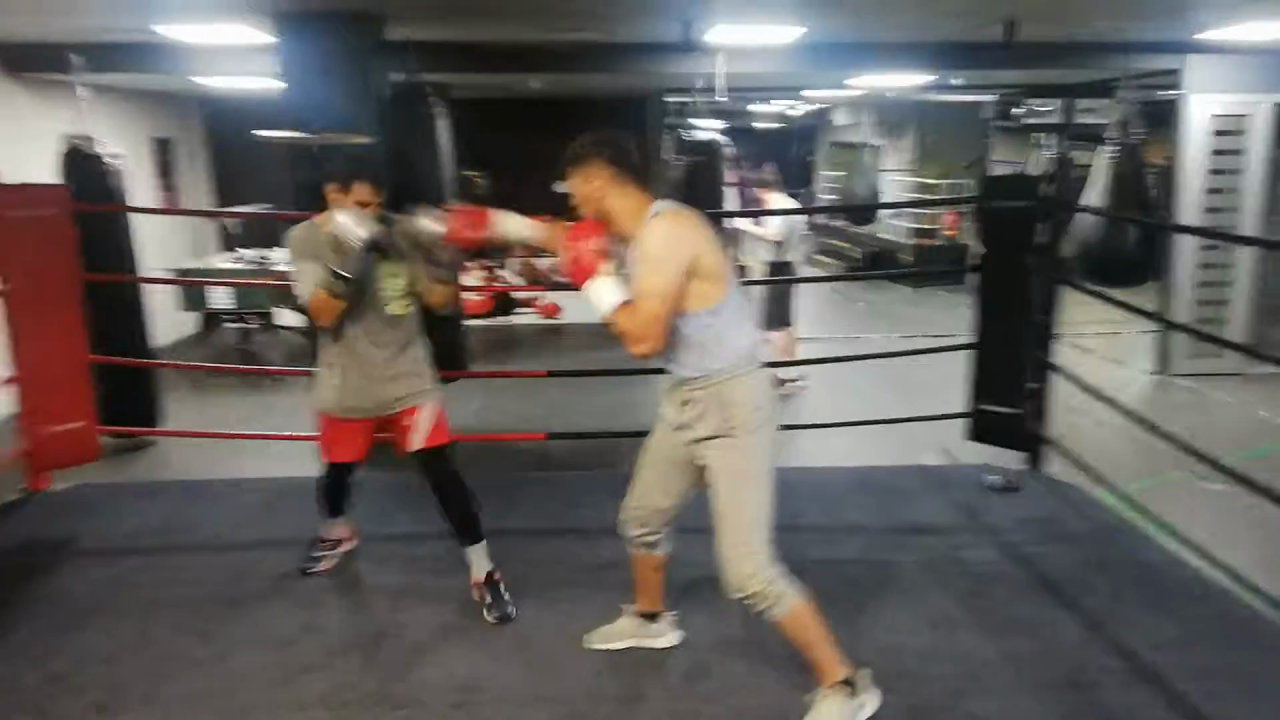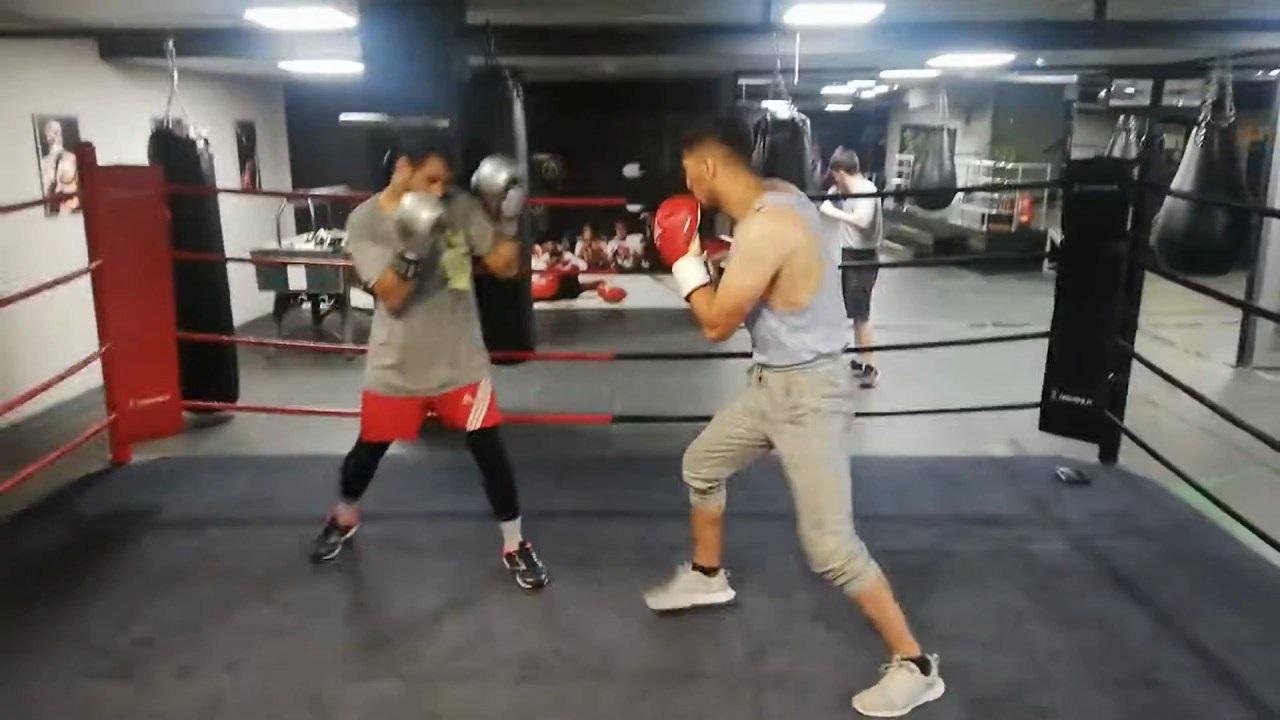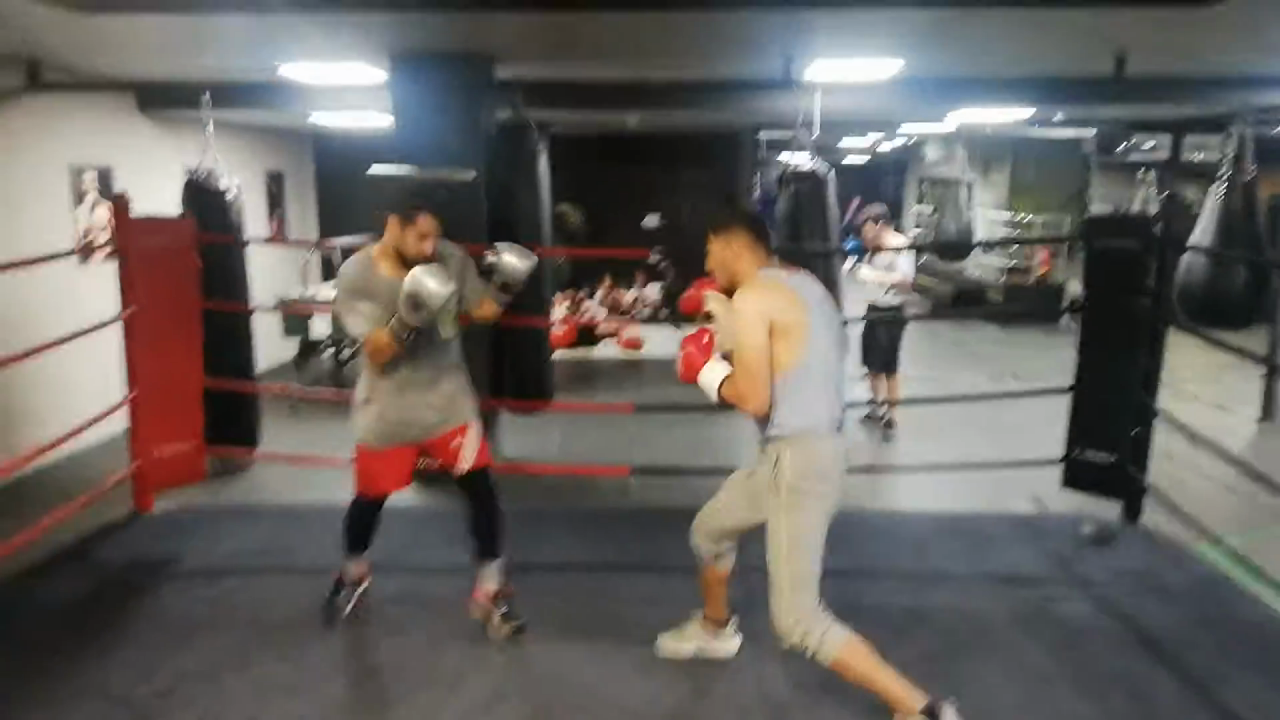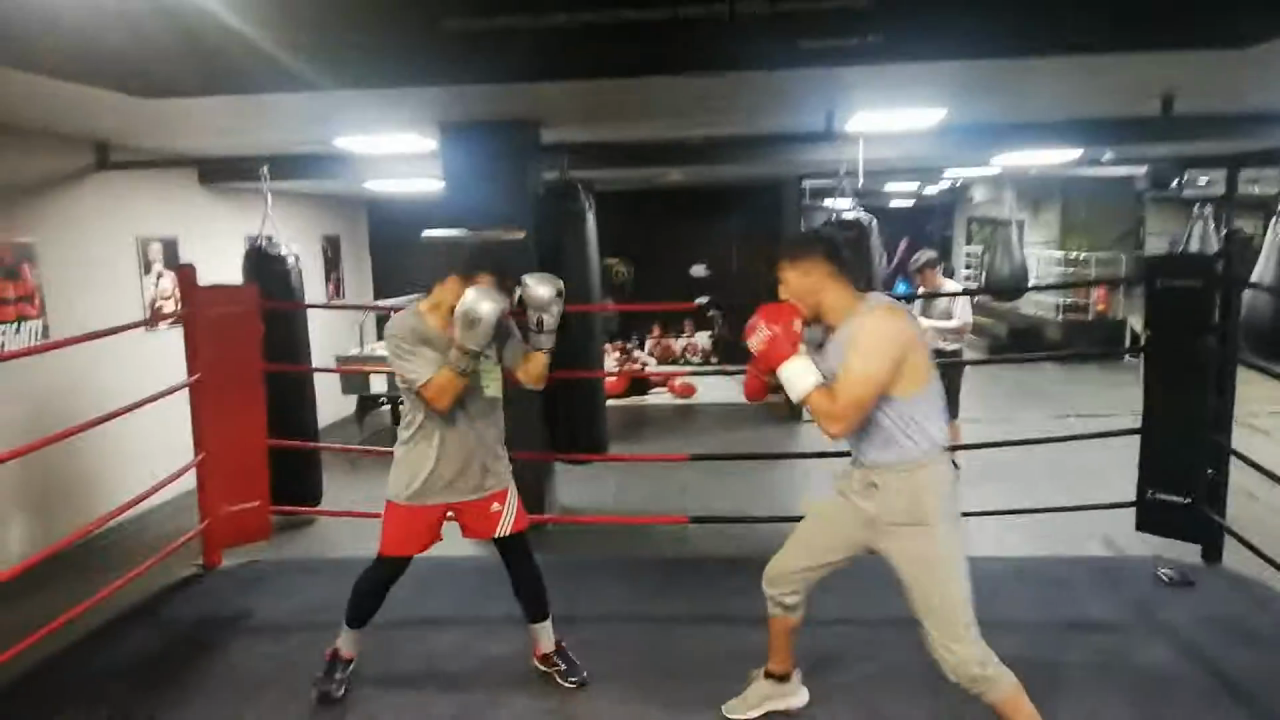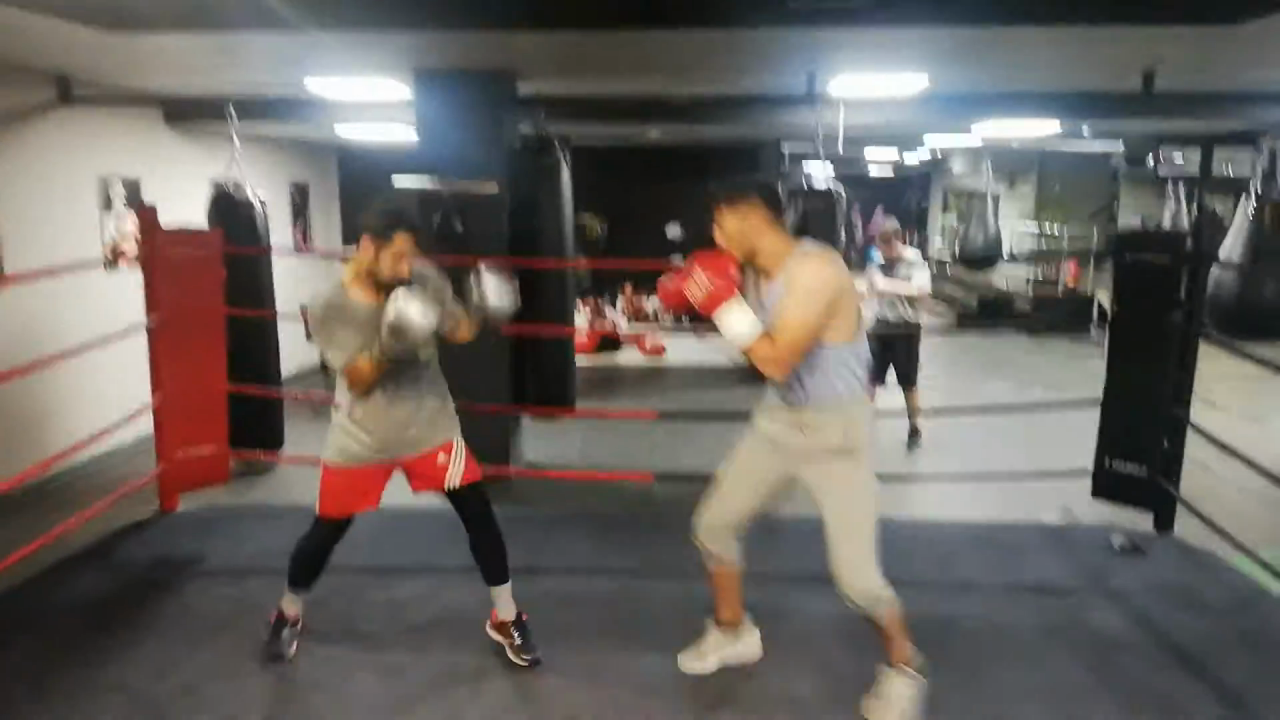
dt=0.3s
person 1, frame 1
left shoulder: (667, 231)
right shoulder: (640, 221)
left elbow: (645, 339)
right elbow: (571, 236)
left wrist: (594, 277)
right wrist: (501, 225)
left hip: (732, 402)
right hip: (689, 402)
left knee: (749, 572)
right knee: (641, 516)
right ankle: (651, 618)
person 1, frame 2
left shoulder: (765, 230)
right shoulder: (778, 199)
left elbow: (717, 325)
left wrist: (684, 257)
right wrist: (712, 247)
left hip: (808, 393)
right hip: (774, 381)
left knee: (830, 544)
right knee: (702, 462)
left ankle: (915, 665)
right ankle: (706, 575)
person 1, frame 3
left shoulder: (751, 299)
right shoulder: (798, 284)
left elbow: (753, 401)
left wrist: (704, 367)
left hip: (799, 460)
right hip: (789, 452)
left knee: (798, 622)
right knee: (708, 531)
right ankle: (714, 629)
person 1, frame 4
left shoulder: (880, 324)
right shoulder: (836, 328)
left elbow: (839, 420)
left wrist: (787, 356)
right wrist: (777, 363)
left hip: (915, 495)
right hip: (863, 486)
left knee: (960, 653)
right knee: (782, 576)
right ankle: (779, 679)
person 1, frame 5
left shoulder: (815, 269)
right shoulder: (766, 269)
left elbow: (775, 362)
right elbow: (758, 331)
left wrist: (723, 303)
right wrist: (697, 292)
left hip: (836, 430)
right hip: (780, 421)
left knee: (857, 577)
right knee: (714, 523)
left ankle: (903, 668)
right ankle: (732, 632)
person 2, frame 1
left shoulder: (402, 232)
right shoulder: (304, 240)
left elbow: (441, 302)
right elbow: (324, 316)
left wrist: (438, 258)
right wrist: (346, 265)
left hip: (407, 379)
right hip: (346, 383)
left knee: (441, 471)
right knee: (338, 470)
left ankle: (484, 573)
right ankle: (337, 533)
person 2, frame 2
left shoulder: (461, 208)
right shoulder: (366, 221)
left elbow: (505, 267)
right elbow: (391, 297)
left wrist: (507, 218)
right wrist: (408, 248)
left hip: (461, 360)
right hip: (396, 363)
left knee: (489, 450)
right knee: (369, 449)
left ankle: (515, 545)
right ankle: (343, 519)
person 2, frame 3
left shoulder: (450, 258)
right shoulder: (356, 277)
left elbow: (482, 311)
right elbow: (377, 355)
left wrist: (506, 287)
right wrist: (409, 314)
left hip: (449, 404)
right hip: (385, 412)
left knee: (481, 492)
right knee: (368, 501)
left ankle: (490, 593)
right ankle: (353, 573)
person 2, frame 4
left shoulder: (494, 323)
right shoulder: (405, 329)
left elbow: (534, 378)
right elbow: (441, 398)
left wrist: (543, 324)
right wrist: (466, 347)
left hip: (485, 468)
right hip: (423, 473)
left knee: (520, 555)
right knee: (388, 566)
left ankle: (547, 649)
right ankle: (343, 652)
person 2, frame 5
left shoulder: (426, 279)
right shoulder: (328, 305)
left elbow: (460, 332)
right elbow: (357, 380)
left wrist: (484, 311)
right wrist: (390, 344)
left hip: (430, 425)
right hip: (361, 437)
left knee: (477, 511)
right knee: (327, 528)
left ankle: (505, 618)
right ankle: (288, 612)
person 3, frame 1
left shoulder: (777, 207)
right shoulder: (790, 204)
left elbow: (773, 235)
left wrist: (746, 226)
left hip: (778, 269)
right hip: (788, 267)
left knee: (773, 324)
right knee: (784, 322)
left ankle: (785, 375)
right ankle: (791, 373)
person 3, frame 2
left shoulder: (866, 191)
right shoulder: (854, 191)
left elbow: (861, 222)
left wrist: (833, 212)
right wrist: (834, 201)
left hip: (862, 259)
right hip: (851, 256)
left knee: (860, 314)
right knee: (854, 312)
left ankle: (870, 367)
right ankle: (860, 360)
person 3, frame 3
left shoulder: (901, 246)
right shoulder: (875, 248)
left elbow: (906, 280)
left wrist: (871, 276)
right wrist: (861, 272)
left hip: (891, 313)
right hip: (874, 310)
left knee: (888, 368)
right knee: (872, 364)
left ankle: (890, 417)
right ankle: (878, 409)
person 3, frame 4
left shoulder: (956, 292)
right shoulder: (921, 292)
left elbow: (964, 325)
left wrist: (929, 323)
left hip: (949, 358)
left knee: (949, 414)
person 3, frame 5
left shoulder: (914, 261)
right shoulder: (878, 262)
left elbow: (921, 292)
right elbow: (872, 288)
left wrist: (887, 285)
right wrist: (870, 286)
left hip: (906, 328)
right hip: (881, 326)
left knee: (908, 384)
right knee: (869, 379)
left ankle: (914, 428)
